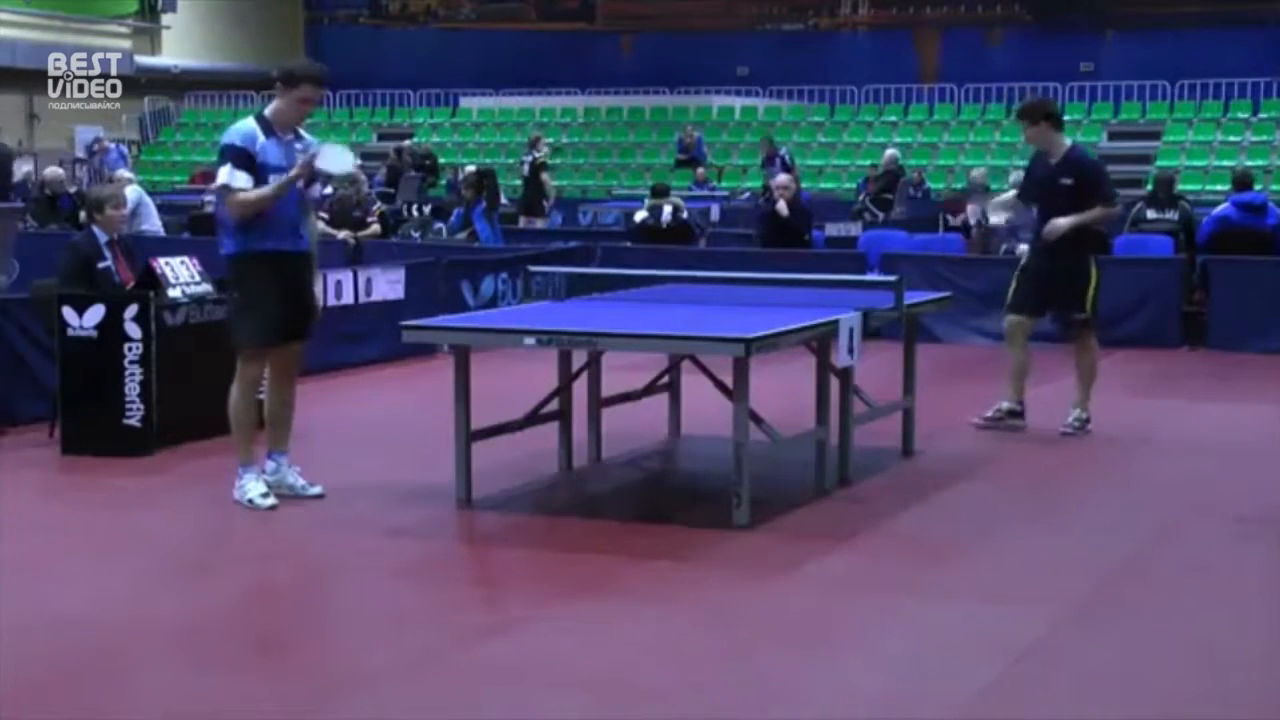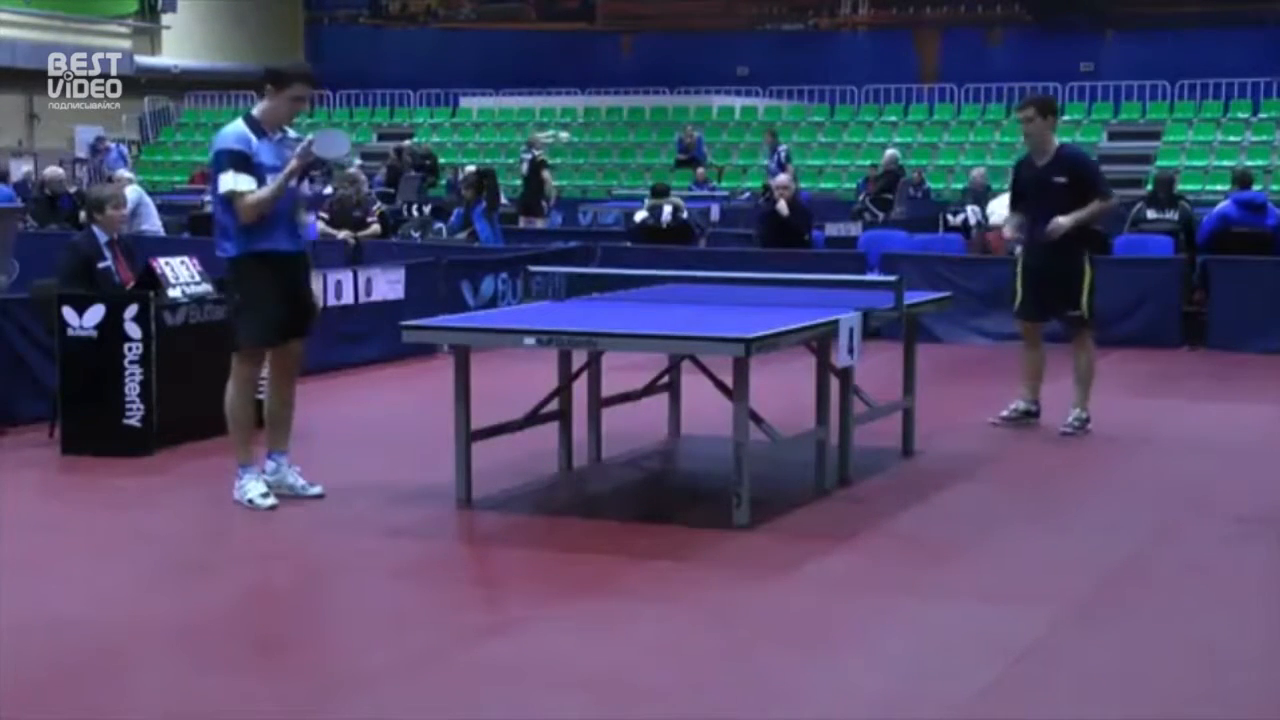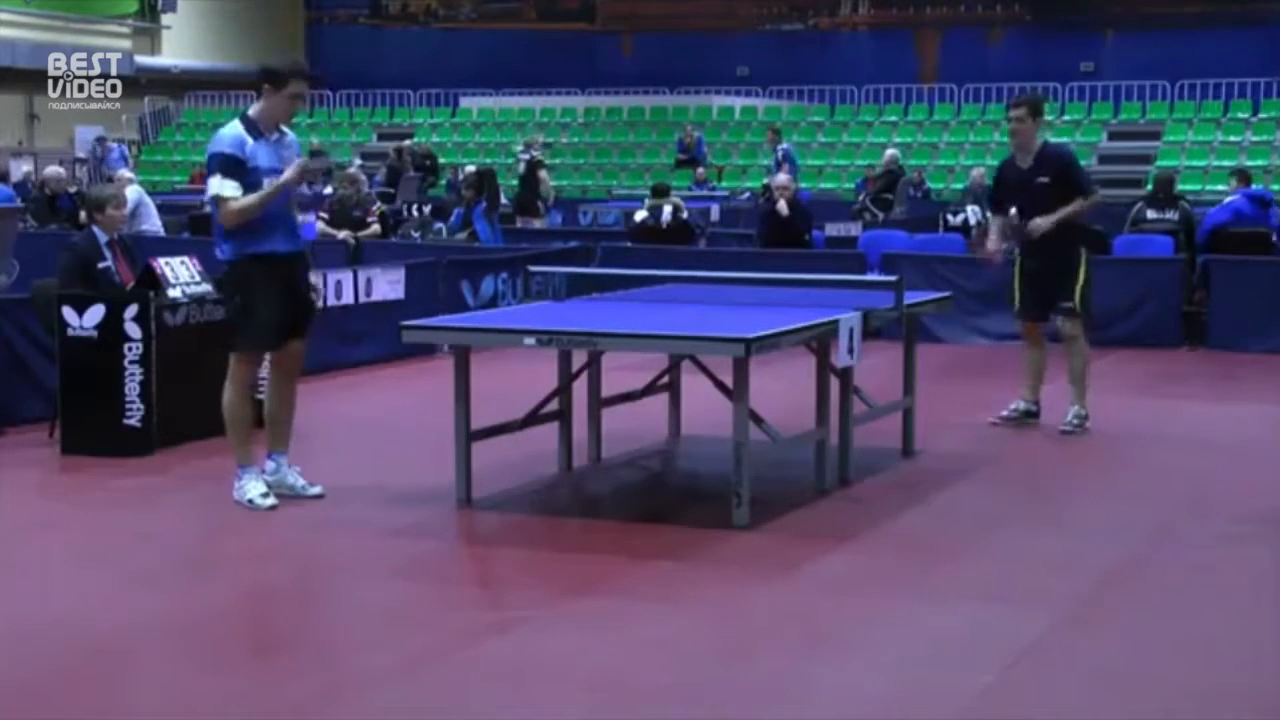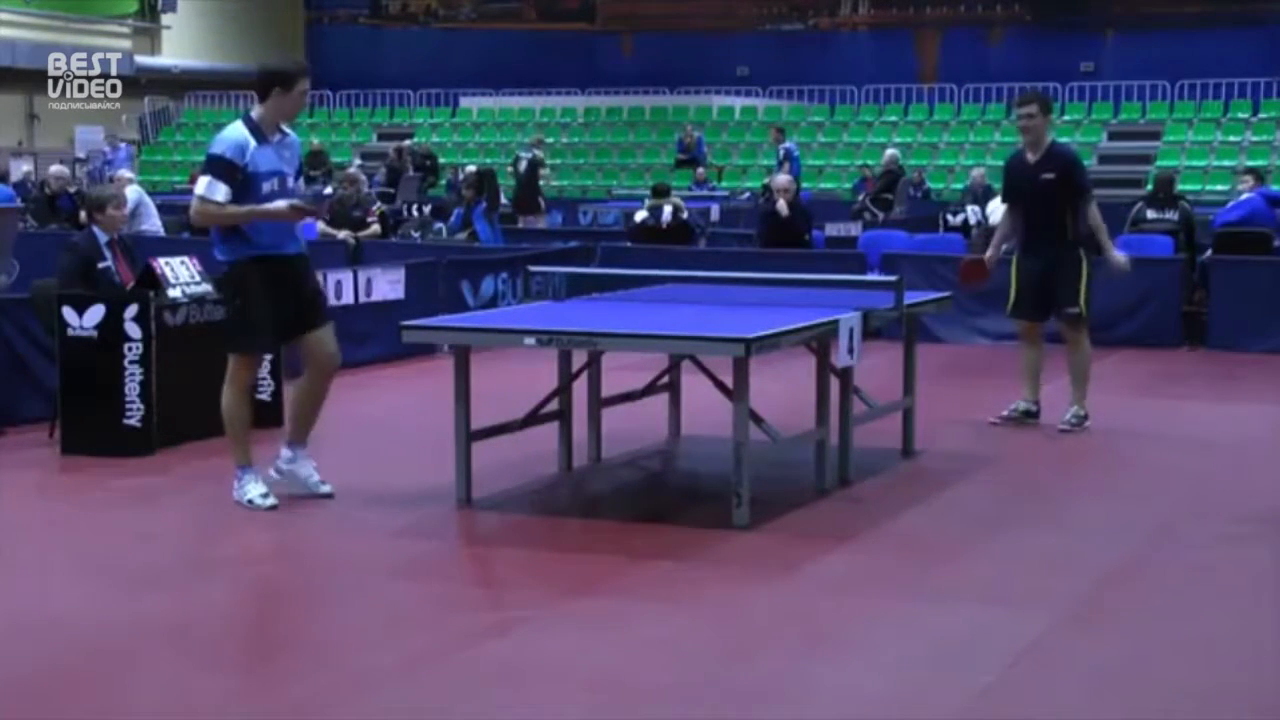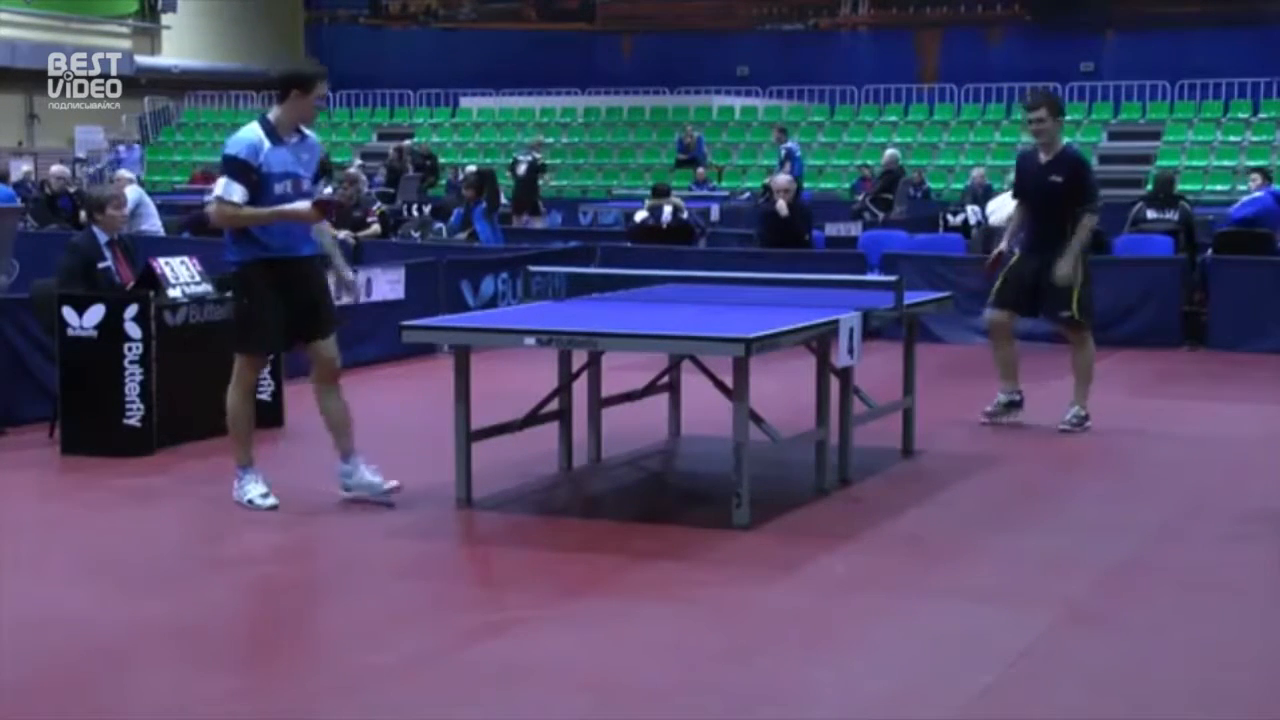
dt=0.3s
person 1, frame 1
left shoulder: (305, 143)
right shoulder: (242, 137)
right elbow: (236, 206)
left wrist: (312, 272)
right wrist: (290, 179)
left hip: (294, 264)
right hip: (253, 265)
left knee: (287, 368)
right knee: (251, 369)
left ankle: (278, 465)
right ankle: (246, 473)
person 1, frame 2
left shoulder: (292, 140)
right shoulder: (234, 140)
right elbow: (247, 210)
left wrist: (307, 269)
right wrist: (290, 171)
left hip: (290, 262)
right hip: (252, 266)
left knee: (287, 367)
right knee: (248, 368)
left ankle: (278, 465)
right ankle: (246, 474)
person 1, frame 3
left shoulder: (289, 141)
right shoulder: (231, 142)
right elbow: (226, 215)
right wrist: (282, 185)
left hip: (290, 263)
right hip: (250, 267)
left knee: (288, 368)
right knee: (244, 370)
left ankle: (278, 465)
right ankle: (245, 474)
person 1, frame 4
left shoulder: (291, 142)
right shoulder: (231, 144)
right elbow: (200, 212)
right wrist: (267, 211)
left hip: (292, 262)
right hip: (249, 269)
left knee: (325, 359)
right knee: (243, 372)
left ankle: (293, 455)
right ankle: (245, 475)
person 1, frame 5
left shoulder: (311, 145)
right shoulder: (246, 145)
right elbow: (220, 213)
left wrist: (337, 260)
right wrist: (285, 212)
left hip: (304, 266)
right hip: (259, 271)
left knee: (328, 368)
right knee: (248, 375)
left ankle: (352, 469)
right ankle: (245, 475)
person 2, frame 1
left shoulder: (1085, 164)
right shoulder: (1037, 164)
left elbow: (1112, 208)
right elbow: (1021, 200)
left wrist: (1072, 221)
right wrist: (986, 204)
left hip: (1076, 261)
right hip: (1039, 258)
left knee: (1082, 334)
right knee: (1014, 326)
left ankle: (1081, 411)
right ankle: (1013, 405)
person 2, frame 2
left shoulder: (1077, 160)
right shoulder: (1023, 166)
left elbow: (1106, 201)
left wrist: (1072, 219)
right wrist: (1010, 229)
left hip: (1071, 259)
right hip: (1034, 258)
left knee: (1080, 333)
right knee: (1029, 331)
left ankle: (1081, 410)
right ankle: (1029, 403)
person 2, frame 3
left shoulder: (1060, 158)
right shoulder: (1005, 169)
left elbow: (1089, 199)
right elbow: (999, 214)
left wrist: (1052, 219)
right wrist: (994, 240)
left hip: (1066, 257)
right hip: (1029, 257)
left knee: (1070, 329)
right knee: (1031, 329)
left ankle: (1079, 408)
right ankle: (1029, 403)
person 2, frame 4
left shoulder: (1065, 158)
right shoulder: (1013, 164)
left elbow: (1088, 206)
left wrist: (1109, 248)
right wrist: (994, 248)
left hip: (1066, 256)
right hip: (1028, 257)
left knee: (1073, 330)
right knee: (1028, 330)
left ankle: (1079, 408)
right ankle: (1029, 403)
person 2, frame 5
left shoulder: (1076, 163)
right shoulder: (1025, 160)
left elbow: (1090, 215)
left wrist: (1070, 258)
right wrist: (1006, 241)
left hip: (1063, 262)
right hip: (1027, 254)
left knee: (1076, 332)
right knee: (997, 320)
left ankle: (1080, 407)
right ankle: (1010, 394)
